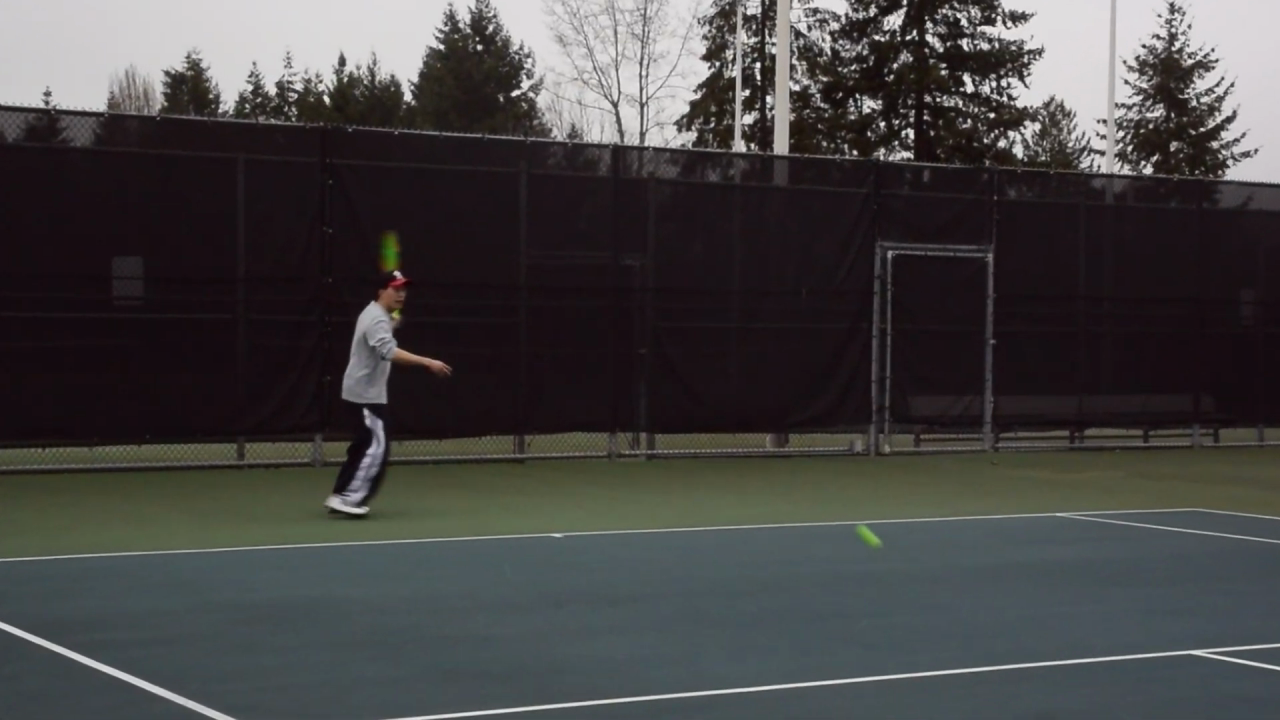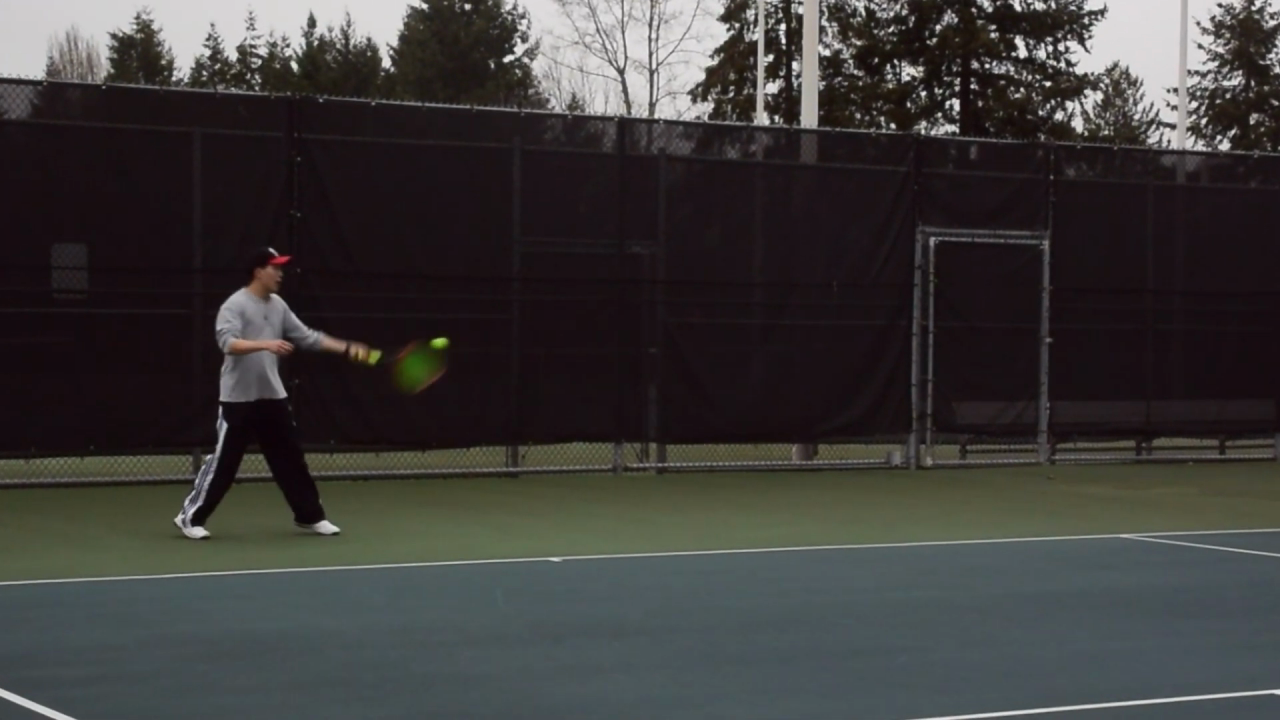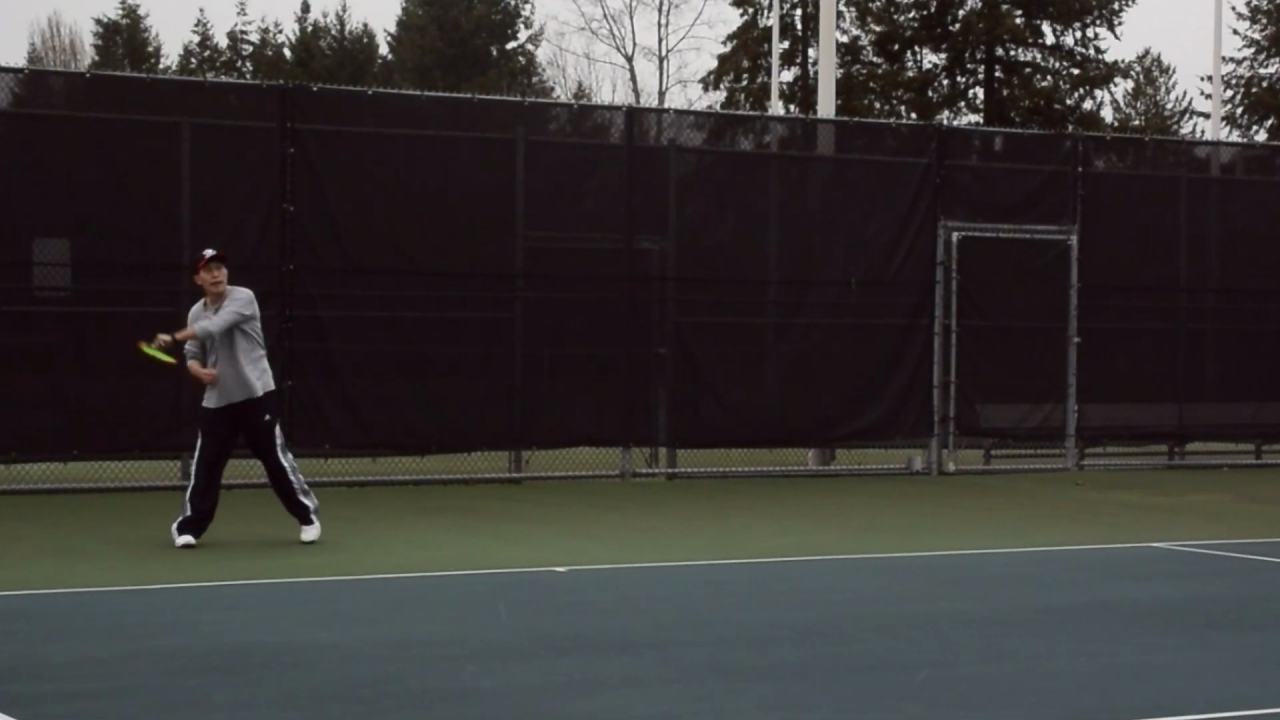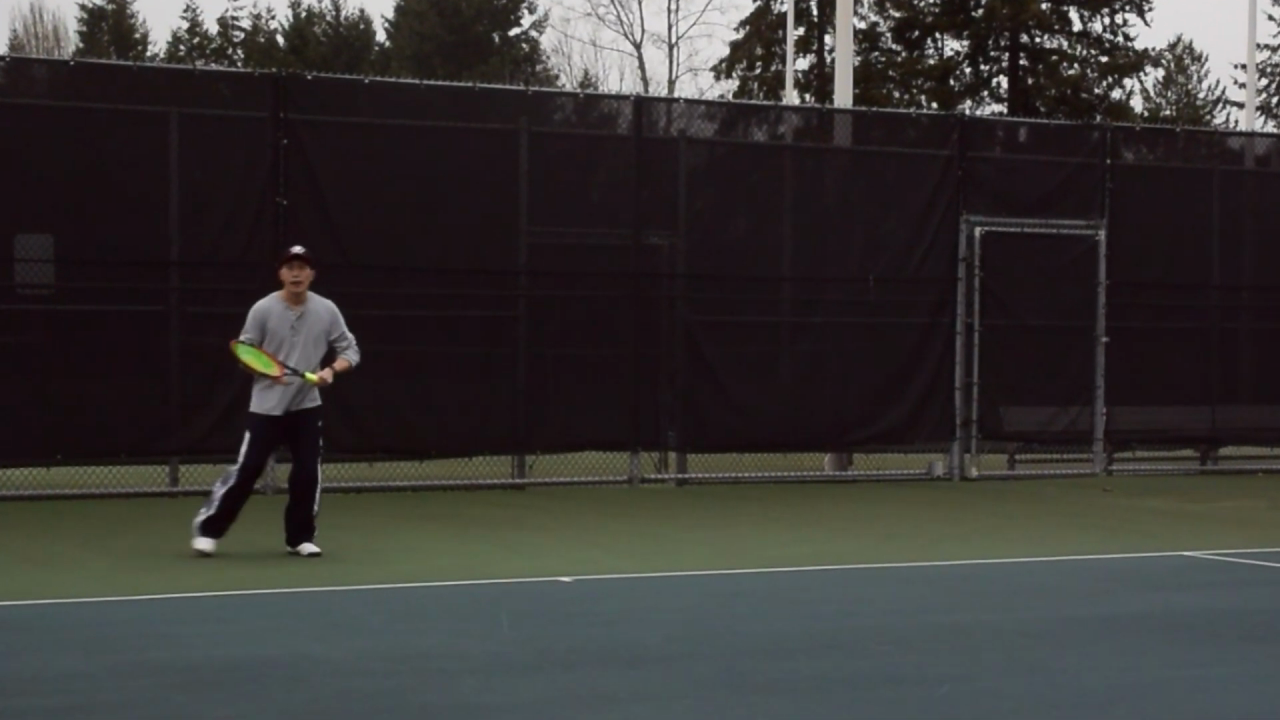
dt=1s
person 1, frame 1
left shoulder: (374, 314)
right shoulder: (377, 319)
right elbow: (389, 352)
left wrist: (389, 325)
right wrist: (428, 363)
left hip: (366, 394)
right hip: (365, 396)
left knee: (365, 447)
right knee: (377, 447)
person 1, frame 2
left shoulder: (277, 304)
right shoulder: (234, 305)
left elbow: (307, 336)
right elbow: (227, 342)
left wrist: (345, 347)
right wrist: (263, 345)
left hip: (273, 395)
right hip: (239, 399)
left knee: (291, 457)
right knee: (224, 459)
left ankle: (310, 516)
right ankle: (191, 517)
person 1, frame 3
left shoulder: (244, 298)
right shoulder: (196, 312)
left elbow: (212, 327)
right elbow: (193, 357)
left wrist: (173, 338)
right wrist: (200, 372)
left hip: (255, 395)
right hip: (217, 400)
left knee: (275, 458)
right knee: (206, 464)
left ankle: (307, 515)
right ankle: (189, 527)
person 1, frame 4
left shoulder: (327, 310)
right shoulder: (263, 309)
left elbow: (350, 351)
left wrist: (331, 370)
right wrist: (267, 373)
left hip: (306, 405)
right hip: (267, 405)
left knee: (308, 472)
right knee: (247, 468)
left ankle: (300, 537)
right ankle: (207, 528)
